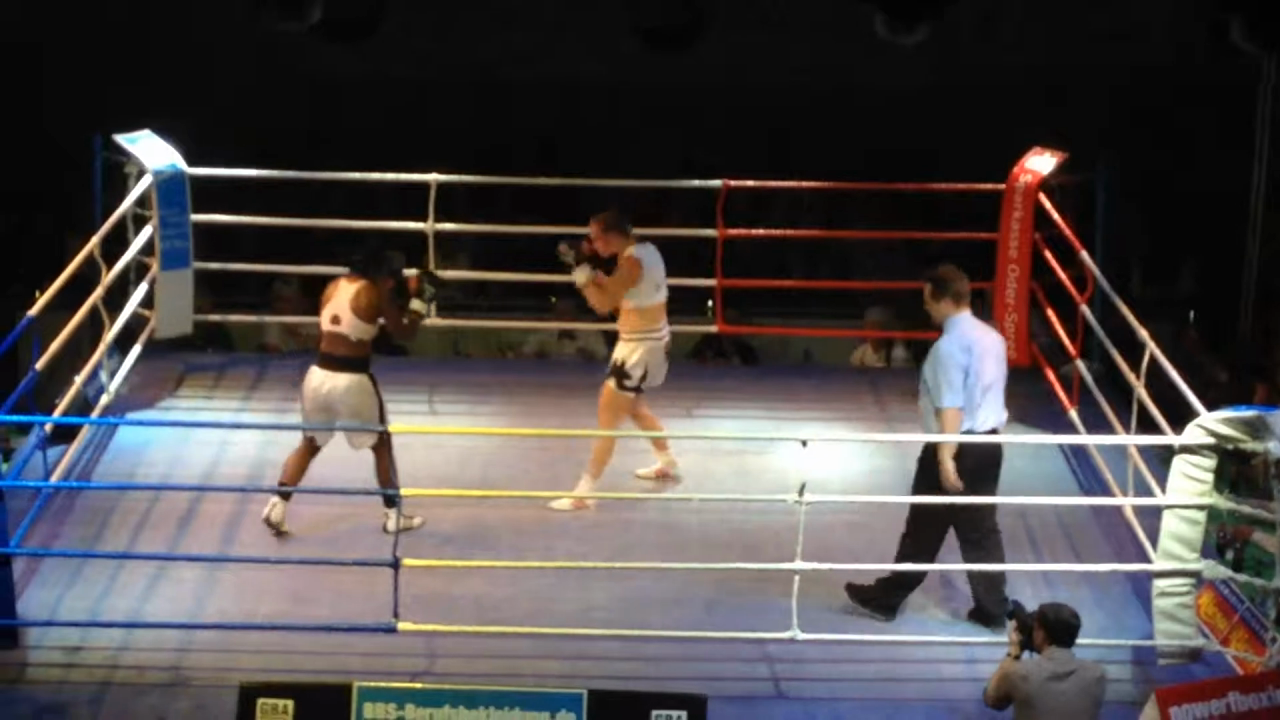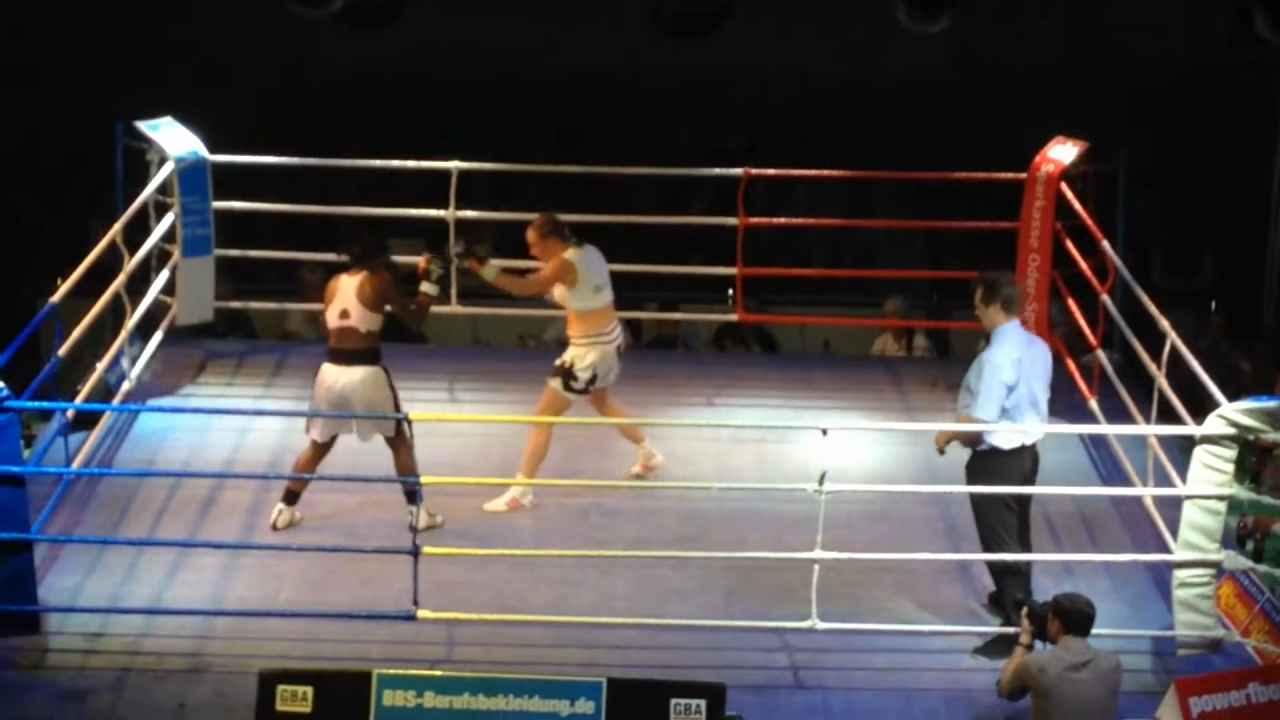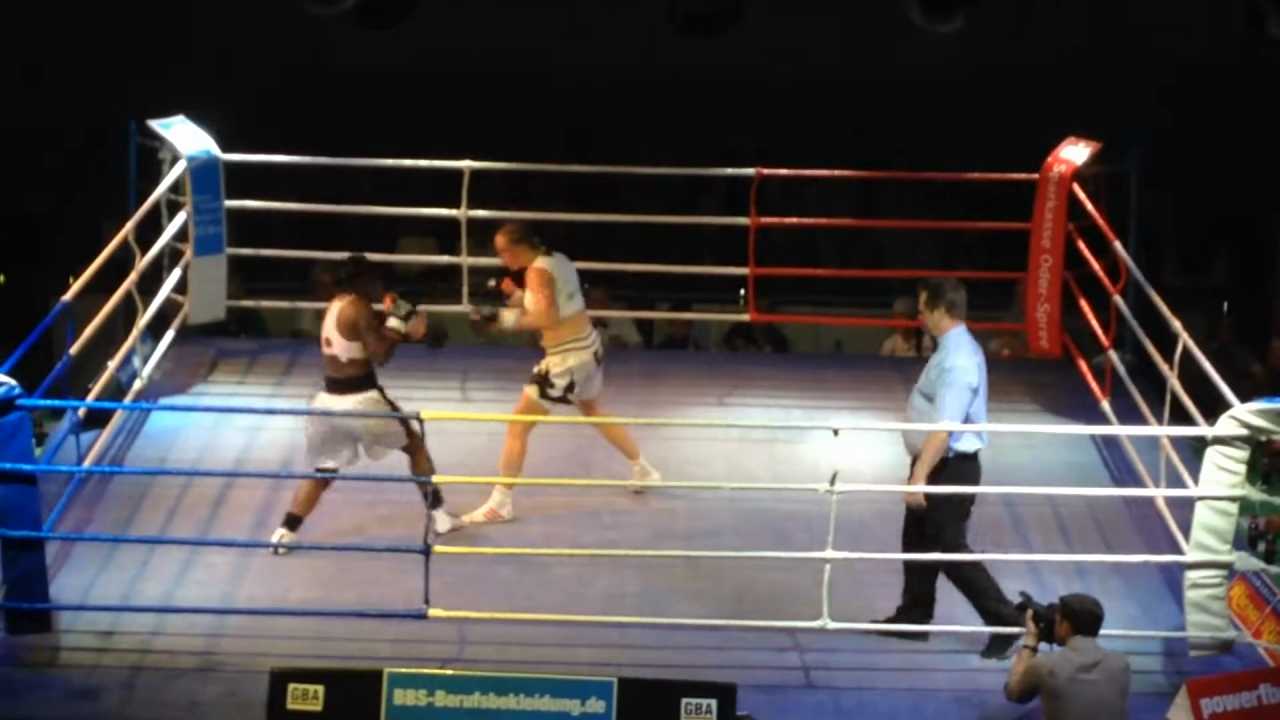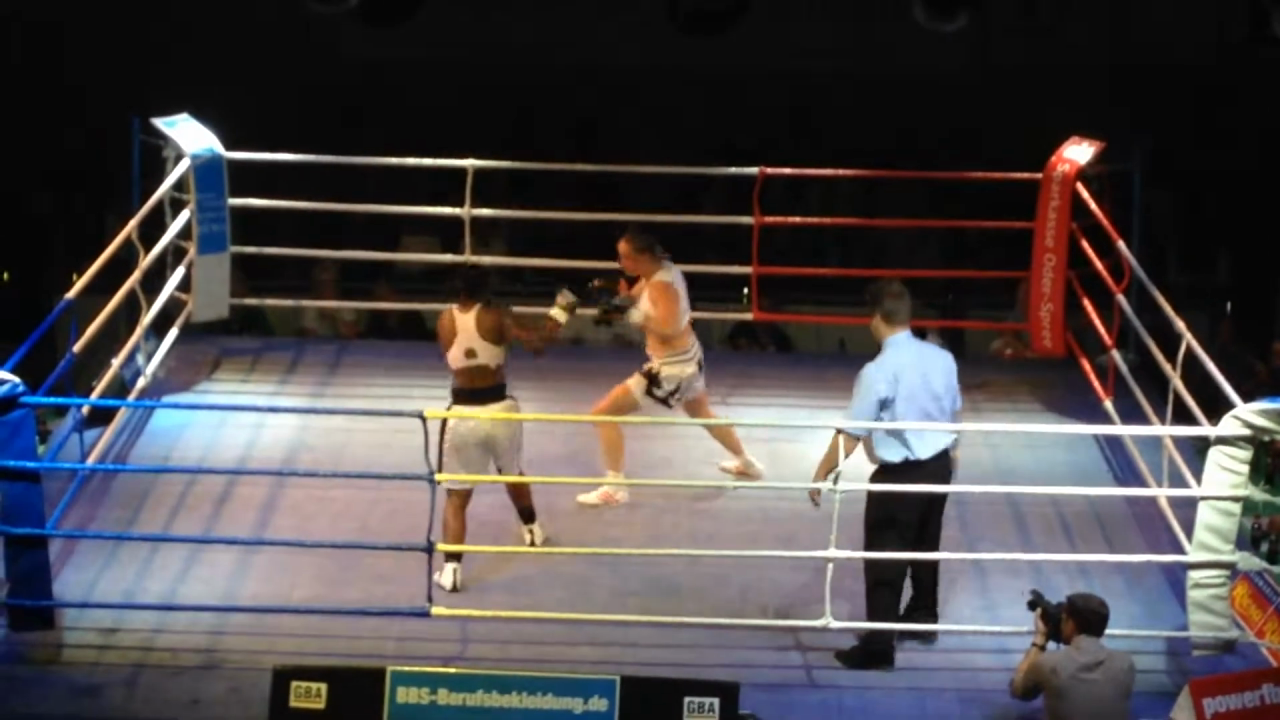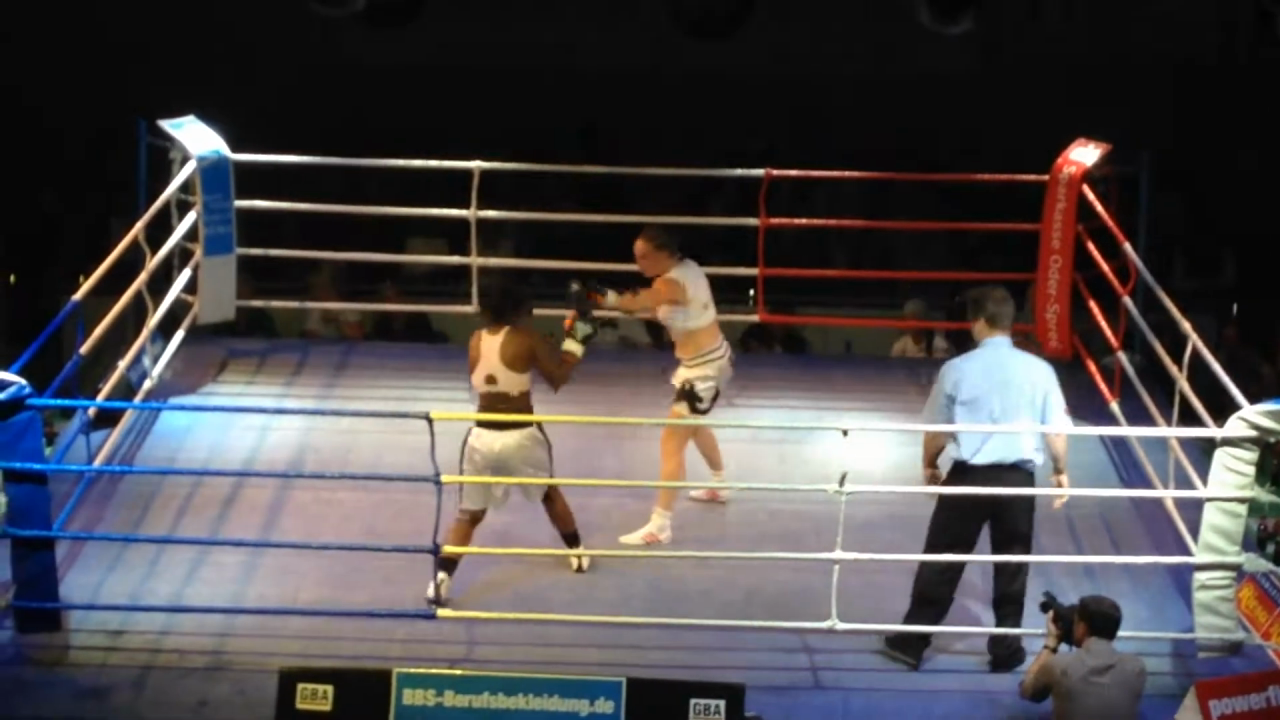
dt=0.7s
person 1, frame 1
left shoulder: (950, 345)
right shoulder: (993, 338)
left elbow: (951, 408)
left wrist: (945, 457)
left hip: (957, 447)
right hip: (989, 443)
left knee: (924, 527)
right knee: (982, 529)
left ankle: (888, 598)
right ankle: (992, 607)
person 1, frame 2
left shoulder: (997, 356)
right shoulder: (1038, 347)
left elbow: (981, 420)
left wrist: (947, 435)
left hip: (996, 461)
right hip: (1025, 452)
left knee: (1000, 542)
right knee: (1015, 535)
left ankle: (1017, 630)
right ankle: (1012, 601)
person 1, frame 3
left shoulder: (956, 361)
right shoulder: (956, 348)
left elbow: (943, 429)
left wrist: (918, 477)
right wrist: (921, 472)
left hip: (949, 469)
right hip: (940, 465)
left knee: (951, 550)
right knee: (917, 541)
left ankle: (1006, 620)
right ankle: (913, 617)
person 1, frame 4
left shoulder: (879, 371)
right shoulder: (941, 357)
left elbow: (849, 433)
right elbow: (954, 412)
left wrist: (820, 476)
left hip: (899, 477)
right hip: (939, 467)
left knee: (886, 562)
right knee: (926, 549)
left ankle: (878, 647)
right ankle: (923, 621)
person 1, frame 5
left shoulder: (956, 369)
right shoulder: (1039, 370)
left elbow: (936, 431)
right elbow: (1056, 433)
left wrist: (929, 465)
right wrist: (1061, 471)
left hip: (966, 478)
right hip: (1016, 480)
left knee: (941, 560)
right knee: (1012, 566)
left ankle: (912, 640)
right ankle: (1005, 649)
person 2, frame 1
left shoulder: (334, 286)
right shoulder: (376, 293)
right elbow: (406, 332)
right wrist: (420, 298)
left hip: (319, 375)
right hip: (353, 380)
left knee: (309, 444)
right knee: (381, 446)
left ankle: (278, 505)
right ankle: (393, 515)
person 2, frame 2
left shoulder: (333, 283)
right shoulder: (380, 283)
right elbow: (414, 318)
right wrist: (429, 281)
left hip: (331, 372)
right hip: (366, 374)
left knee: (319, 444)
right knee: (399, 441)
left ankle: (285, 510)
right ankle: (417, 513)
person 2, frame 3
left shoulder: (337, 305)
right shoulder: (360, 308)
right elbow: (381, 356)
left wrist: (405, 329)
right wrist: (398, 320)
left hip: (329, 401)
right hip: (362, 400)
left knee: (322, 474)
right knee: (415, 446)
left ankle: (285, 533)
right ankle: (437, 516)
person 2, frame 4
left shoulder: (445, 320)
right shoulder: (496, 315)
right elbow: (536, 342)
right wrist: (560, 313)
left hip: (462, 414)
right hip: (499, 410)
left knee: (456, 496)
right knee: (511, 473)
left ankle: (451, 569)
right ankle: (531, 531)
person 2, frame 5
left shoulder: (476, 341)
right shoulder: (526, 339)
right elbow: (557, 380)
right wrist: (576, 340)
left hip: (483, 436)
right hip: (522, 434)
left knee: (469, 515)
right knee: (550, 494)
left ankle: (440, 578)
right ankle: (577, 554)
person 3, frame 1
left shoulder: (630, 261)
right shoulder: (641, 249)
left elbow: (603, 306)
left wrist: (581, 270)
right wrist: (593, 272)
left hip: (641, 346)
right hip: (653, 339)
left knee: (606, 416)
right knee: (632, 407)
left ankle: (585, 492)
right ankle: (667, 462)
person 3, frame 2
left shoulder: (564, 264)
right shoulder: (588, 252)
left elbow: (526, 287)
left wrist: (482, 266)
right wrist: (547, 289)
left hip: (589, 350)
right hip: (609, 341)
left knee: (543, 416)
right knee: (604, 403)
left ankle: (521, 492)
right ankle: (647, 456)
person 3, frame 3
left shoulder: (539, 272)
right shoulder: (557, 261)
left elbow: (548, 320)
left wrist: (503, 319)
right wrist: (513, 295)
left hip: (566, 359)
right hip: (588, 349)
left knee: (518, 427)
right knee: (594, 414)
left ankle: (500, 503)
right ankle: (643, 471)
person 3, frame 4
left shoulder: (663, 285)
right shoulder: (654, 274)
left elbow: (668, 330)
right elbow: (632, 299)
left wrist: (632, 315)
right wrist: (617, 296)
left hip: (669, 368)
right hip: (687, 360)
left knee: (603, 413)
right knee: (702, 413)
left ankle: (613, 488)
right ankle: (746, 464)
person 3, frame 5
left shoulder: (671, 283)
right shoulder: (687, 268)
left elbow: (636, 303)
left wrist: (602, 296)
left hip: (702, 369)
right hip: (714, 358)
left knee: (672, 442)
right knee: (693, 424)
left ankle: (659, 526)
right ankle: (719, 485)
